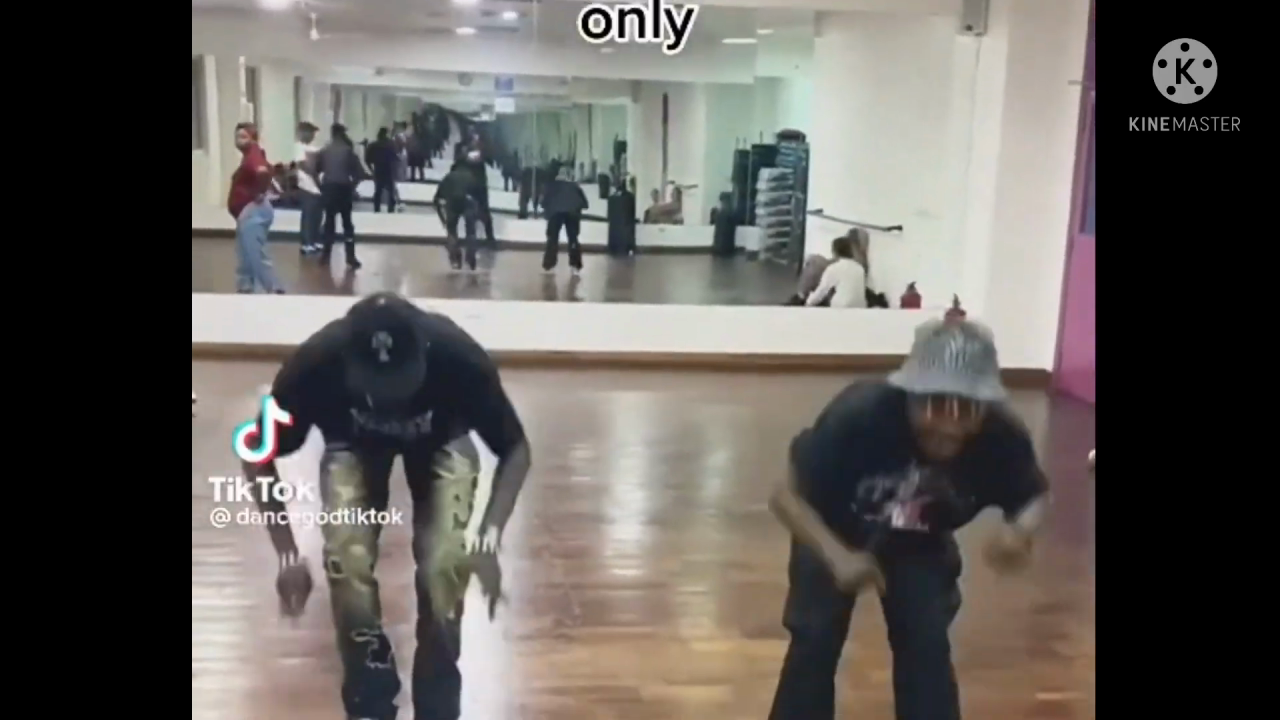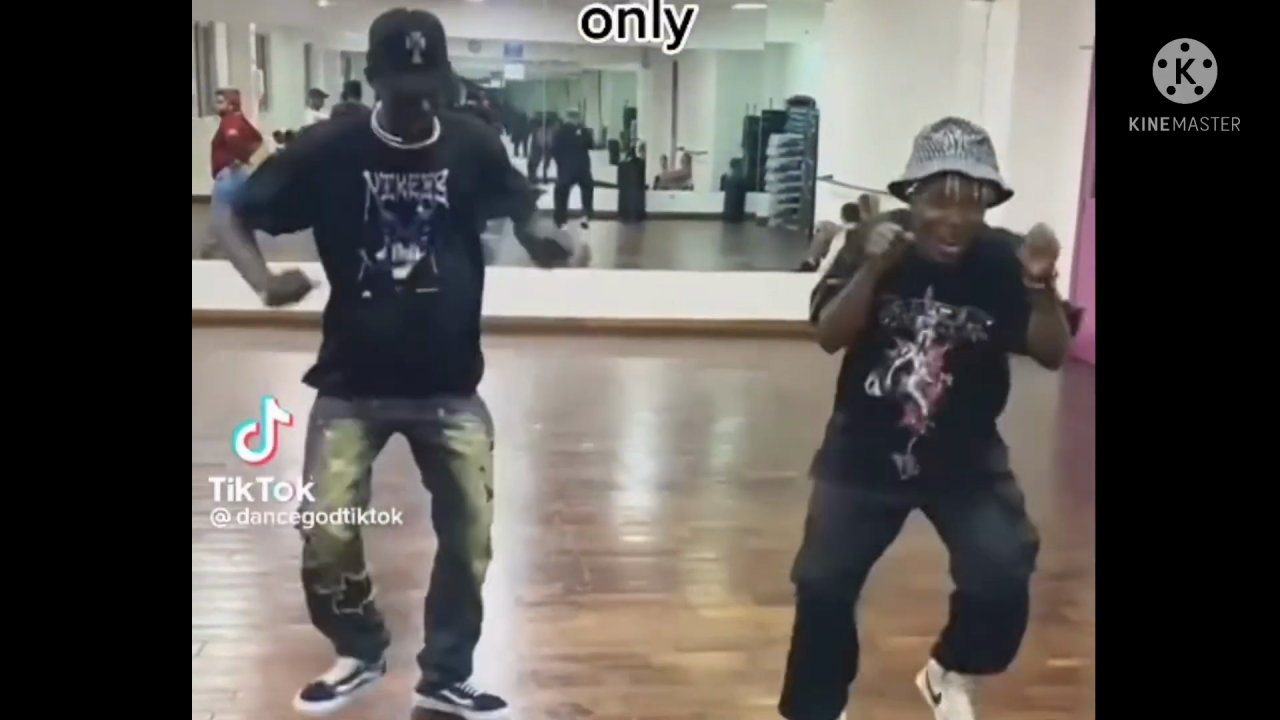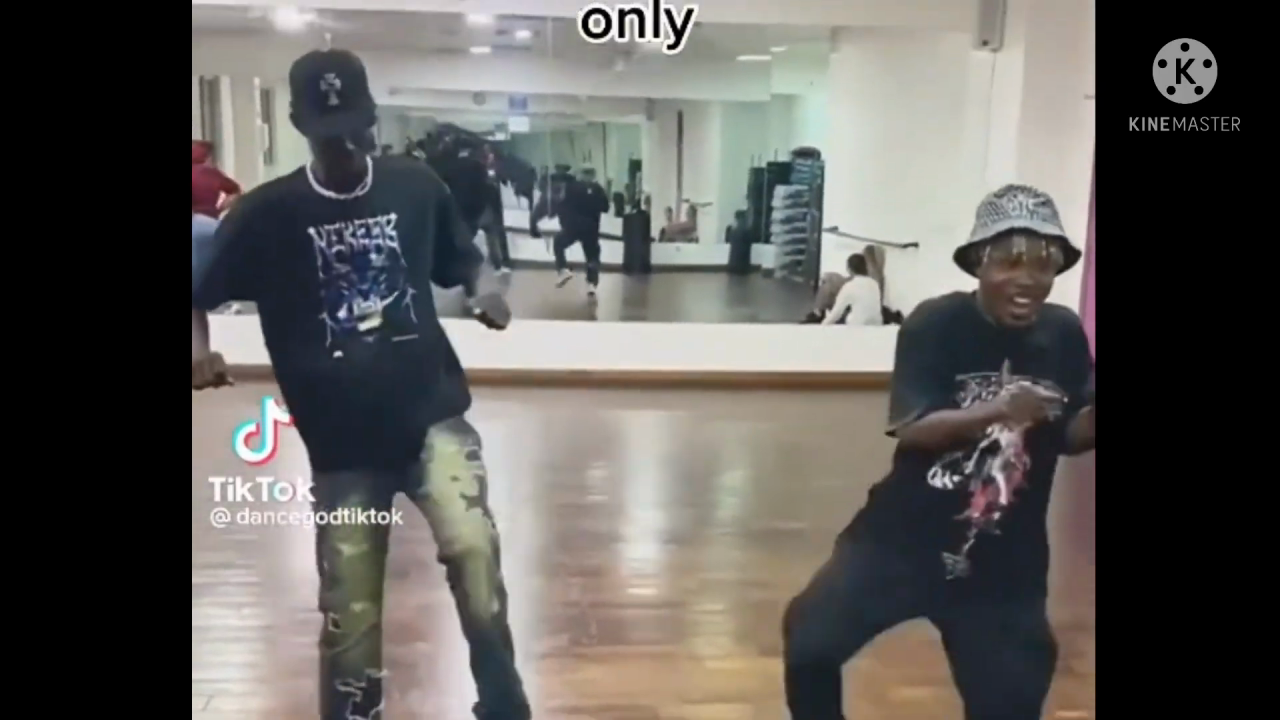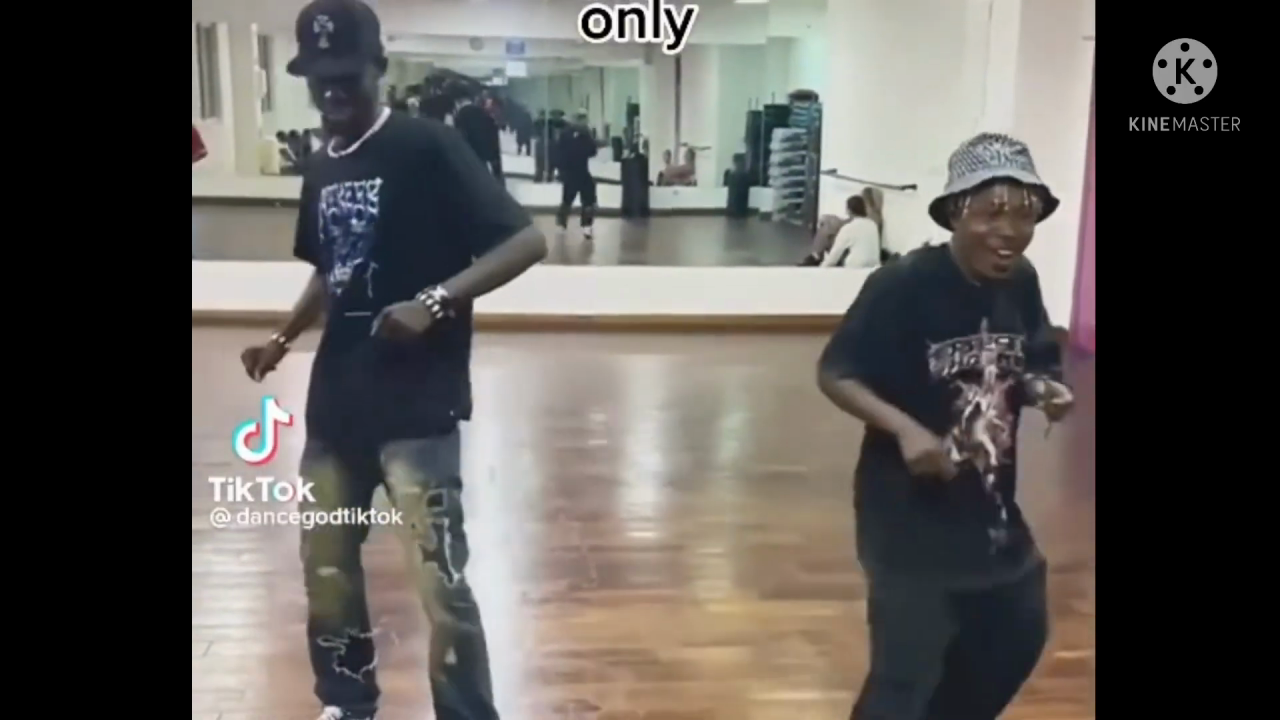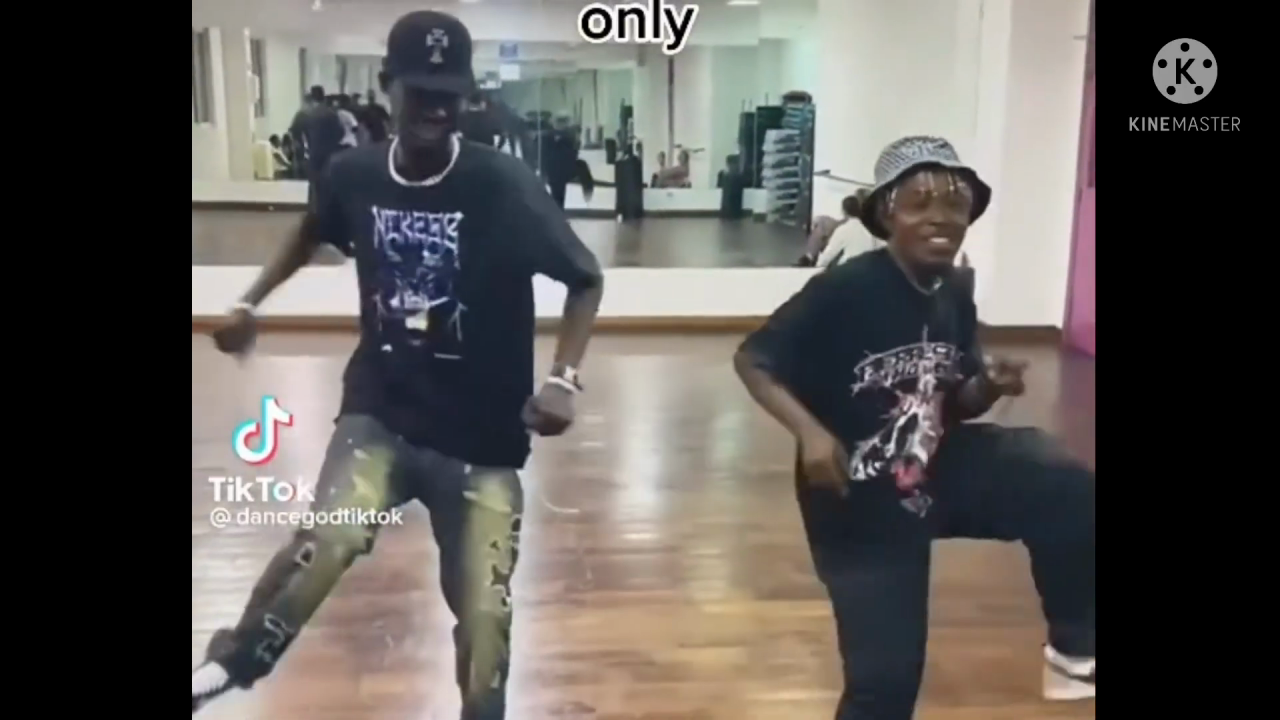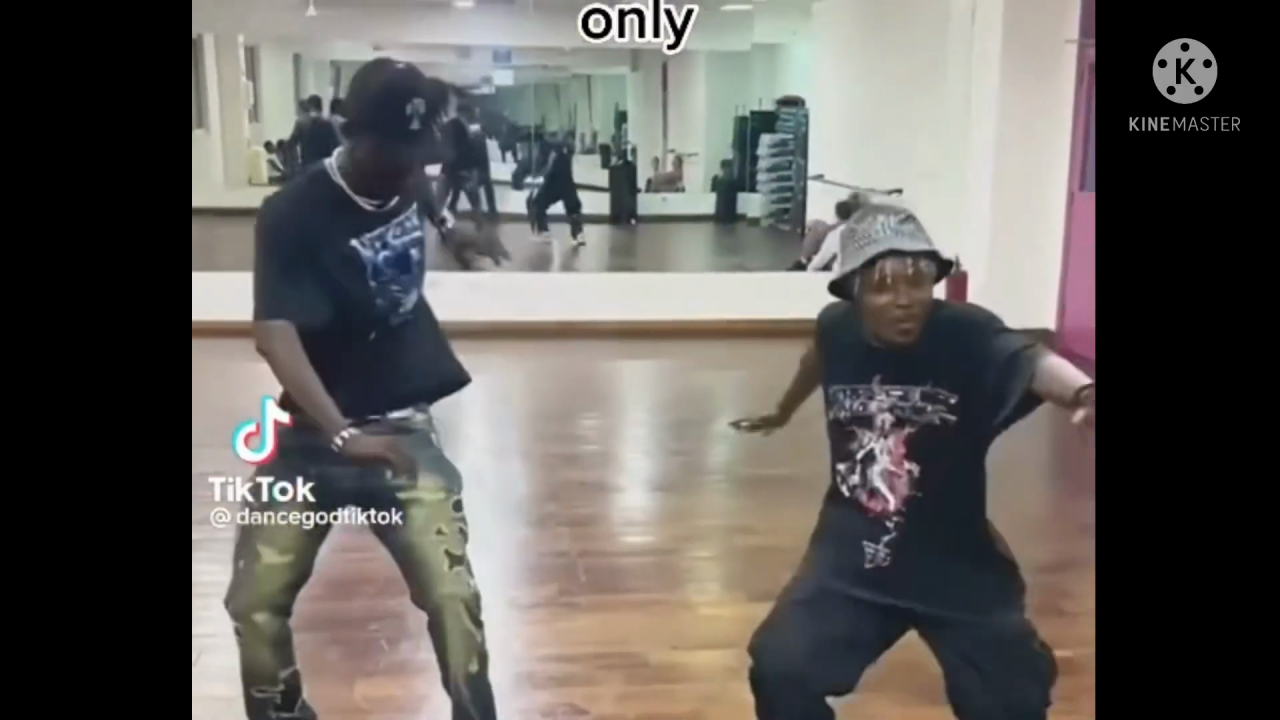
dt=0.5s
person 1, frame 1
left shoulder: (459, 360)
right shoulder: (315, 365)
left elbow: (515, 449)
right elbow: (264, 459)
left wrist: (489, 535)
right wrist: (287, 553)
left hip: (441, 439)
right hip: (353, 441)
left knee: (441, 568)
right knee: (347, 560)
person 1, frame 2
left shoulder: (474, 146)
right shoulder: (327, 150)
left elbow: (521, 211)
right elbow: (235, 218)
left wrist: (548, 242)
right wrist: (263, 280)
left hip: (449, 383)
right hip: (354, 382)
left knee: (470, 535)
right knee: (326, 532)
right ankle: (356, 648)
person 1, frame 3
left shoulder: (418, 186)
right shoulder: (268, 213)
left elbow: (462, 265)
right elbow: (203, 296)
left wrist: (484, 300)
right wrist: (200, 354)
left hip: (432, 411)
right hip: (342, 438)
left knee: (470, 545)
right knee: (349, 609)
person 1, frame 4
left shoulder: (431, 150)
right shoulder: (321, 167)
left elbow: (527, 242)
left wrist: (434, 301)
right wrist: (281, 339)
left hip: (416, 403)
right hip: (338, 400)
left knee: (438, 584)
right knee: (326, 563)
person 1, frame 5
left shoulder: (502, 184)
right shoulder: (353, 175)
left elbow: (584, 281)
right elbow: (318, 232)
left wrist: (563, 378)
right wrist: (251, 302)
left hip: (477, 433)
right hip: (379, 412)
left knee: (484, 613)
right knee: (332, 538)
right ankle: (237, 657)
person 1, frame 6
left shoulder: (405, 175)
right shoulder: (295, 213)
right elbow: (275, 336)
right wrist: (342, 437)
left hip: (404, 425)
right hip: (309, 436)
left knee: (452, 597)
right knee: (257, 605)
person 2, frame 1
left shoulder: (1003, 436)
right shoulder: (859, 414)
left elbow: (1033, 496)
right elbow: (788, 495)
left wrist: (1020, 530)
right wrist: (836, 556)
right hip: (836, 526)
left knee: (926, 648)
right knee: (814, 637)
person 2, frame 2
left shoulder: (1004, 259)
right shoulder: (878, 241)
left elbow: (1054, 352)
right elbow: (828, 335)
left wrist: (1041, 286)
right wrist: (872, 269)
left hip: (965, 458)
right hip: (867, 452)
left knee: (998, 580)
right knee: (823, 586)
left ankle: (953, 672)
person 2, frame 3
left shoulder: (1063, 335)
right shoulder: (934, 324)
left elbow: (1070, 435)
right elbow: (911, 431)
left wrist: (1097, 416)
right wrist: (995, 410)
left hip: (1002, 562)
right hip: (904, 532)
right knee: (812, 636)
person 2, frame 4
left shoulder: (1020, 282)
right shoulder: (902, 285)
left elbow: (1039, 365)
right elbow: (836, 374)
left wrist: (1044, 390)
right wrist: (904, 429)
left hip: (988, 503)
right hip: (912, 505)
left knee: (1016, 637)
right knee: (911, 672)
person 2, frame 5
left shoulder: (953, 296)
right shoulder: (841, 292)
left elbow: (957, 403)
right elbow: (752, 361)
left wrist: (990, 384)
right wrist: (808, 430)
left hip: (941, 479)
right hip: (859, 511)
left knee: (1063, 490)
left ankle: (1074, 649)
person 2, frame 6
left shoulder: (969, 333)
right shoulder: (837, 327)
left elbow: (1030, 362)
left wrist: (1080, 390)
right wrist: (784, 406)
left hip: (957, 555)
right hip: (854, 550)
right knee: (782, 671)
